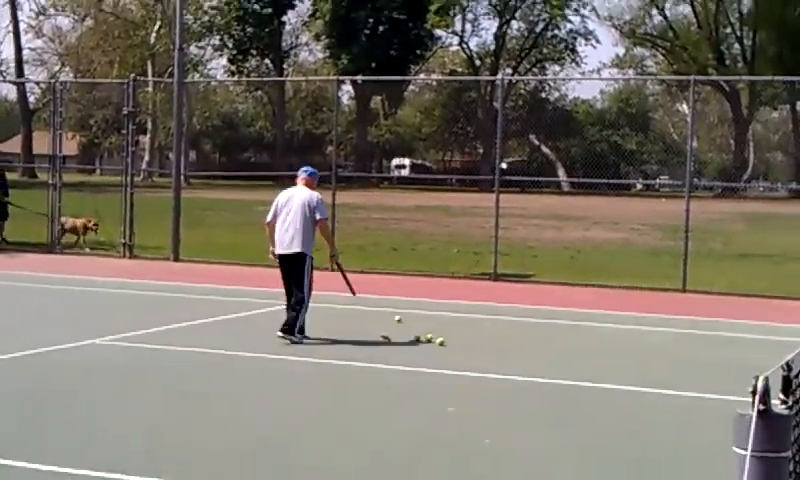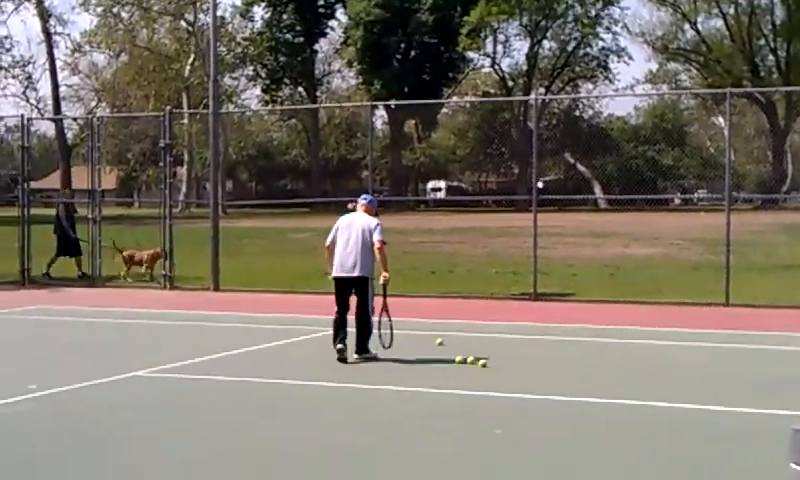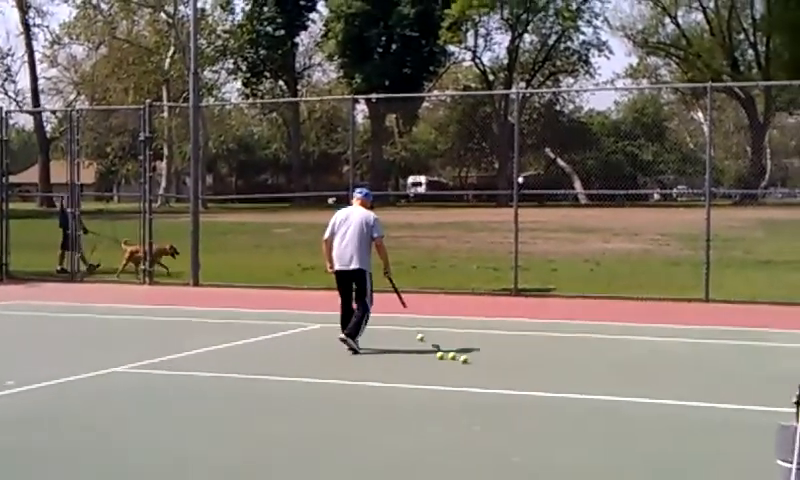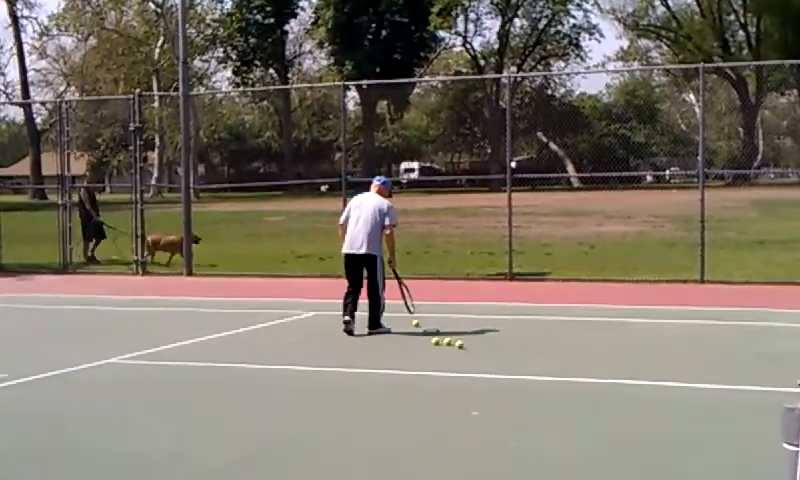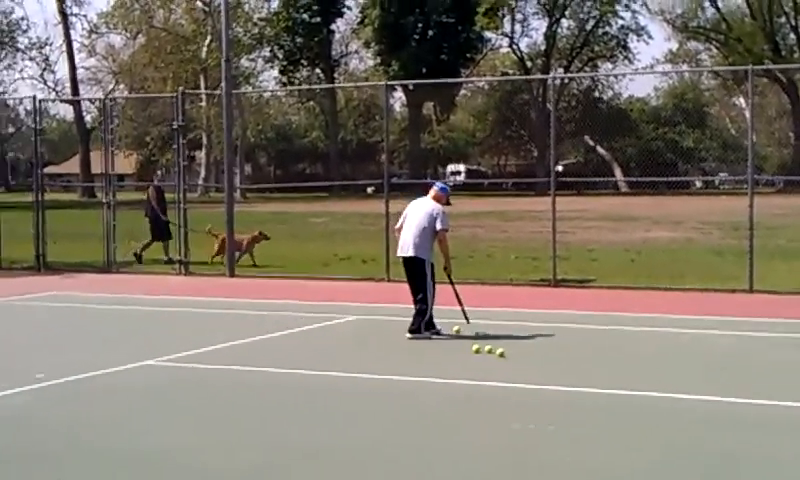
dt=0.5s
person 1, frame 1
left shoulder: (283, 195)
right shoulder: (314, 197)
left elbow: (269, 222)
right elbow: (322, 225)
left wrist: (272, 245)
right wrist: (332, 248)
left hip: (282, 249)
right hip: (301, 250)
left knee: (291, 291)
right knee: (301, 292)
left ankle: (297, 329)
right ankle: (289, 329)
person 1, frame 2
left shoulder: (342, 220)
right shoulder: (373, 223)
left elbow: (328, 246)
right elbow: (378, 247)
left wrist: (331, 267)
right wrist: (384, 271)
left hip: (340, 272)
right hip: (363, 273)
left knee: (341, 311)
right knee: (364, 311)
left ankle: (340, 344)
right ankle: (362, 350)
person 1, frame 3
left shoulder: (339, 214)
right shoulder: (371, 217)
left elbow: (326, 240)
right elbow: (379, 244)
left wrist: (329, 262)
right wrist: (386, 265)
left hip: (340, 265)
right hip: (360, 266)
left knee: (346, 304)
right knee: (363, 304)
left ankle: (351, 338)
right ankle: (349, 334)
person 1, frame 4
left shoulder: (355, 200)
right shoulder: (386, 205)
left elbow: (342, 224)
right elbow: (388, 232)
left wrist: (344, 246)
right wrist: (392, 255)
left hip: (351, 249)
right hip: (372, 251)
left knee: (353, 287)
right knee: (375, 288)
left ankle: (348, 316)
right ankle: (374, 324)
person 1, frame 5
left shoulder: (413, 204)
right shoulder: (438, 209)
left elbow: (398, 228)
right elbow: (441, 237)
right wrist: (447, 261)
left hip: (405, 251)
right hip: (421, 254)
left knee: (418, 291)
right knee: (426, 291)
left ankle: (427, 325)
right ankle: (416, 329)
